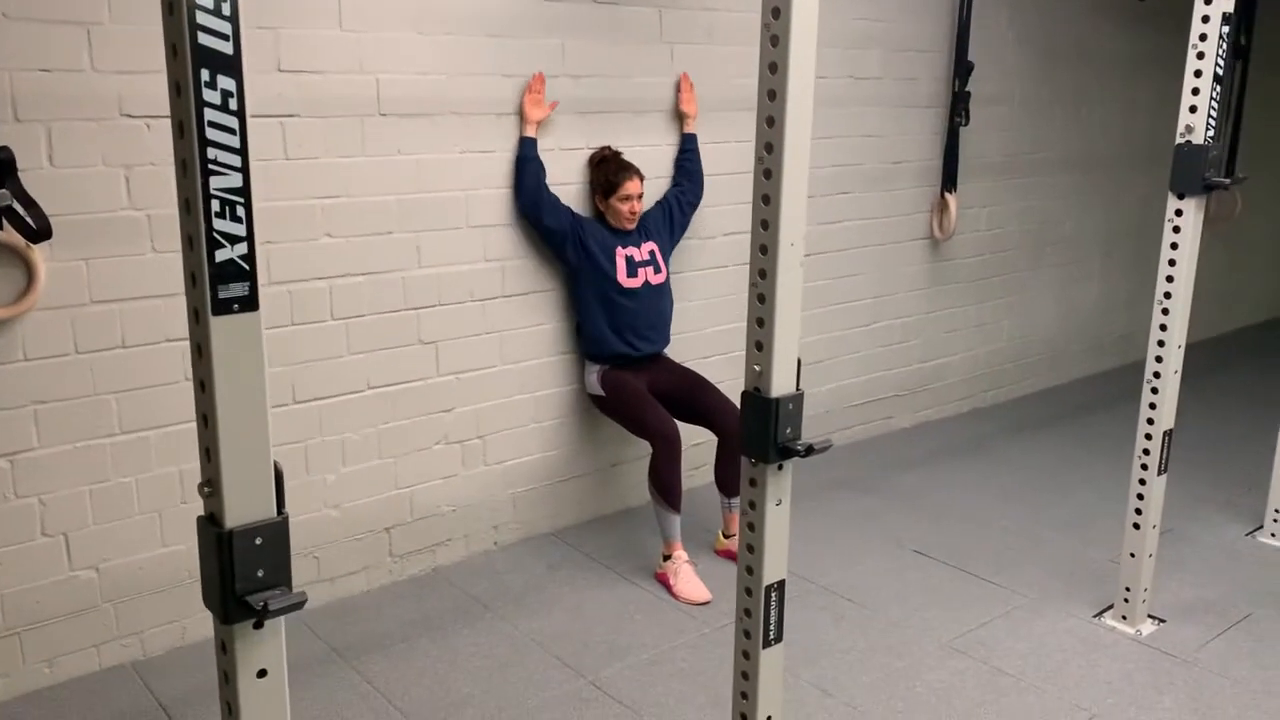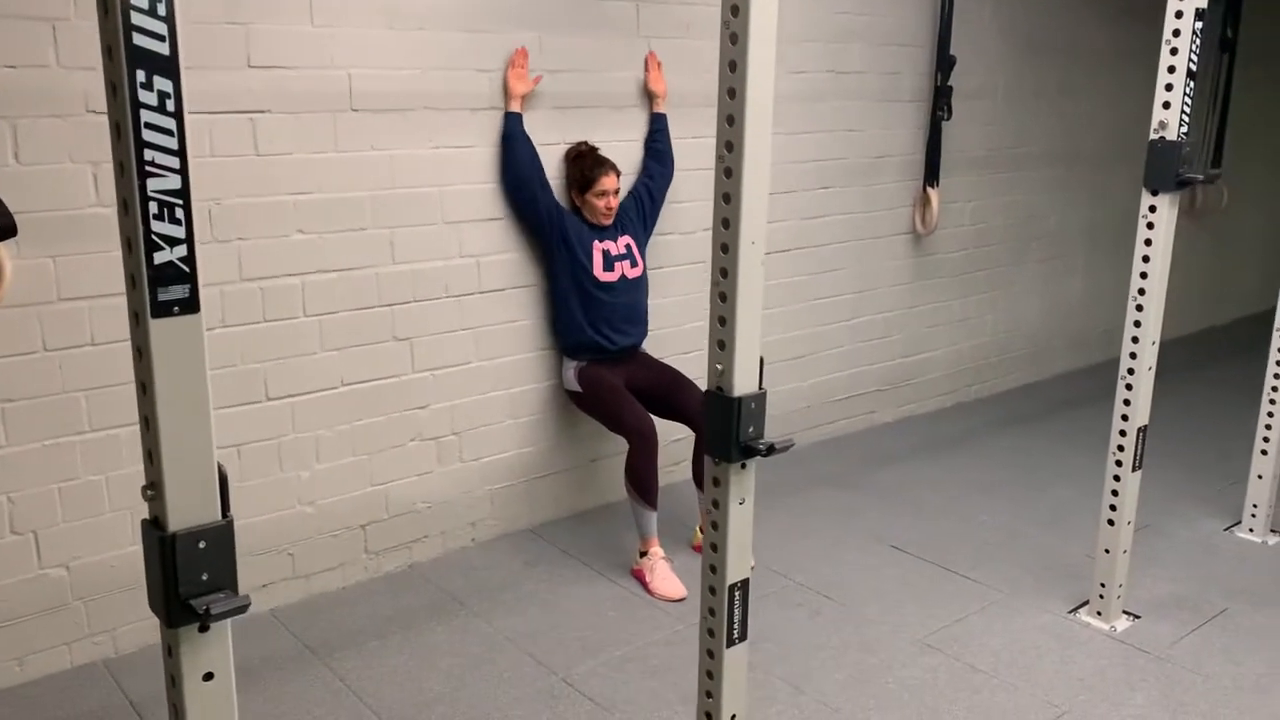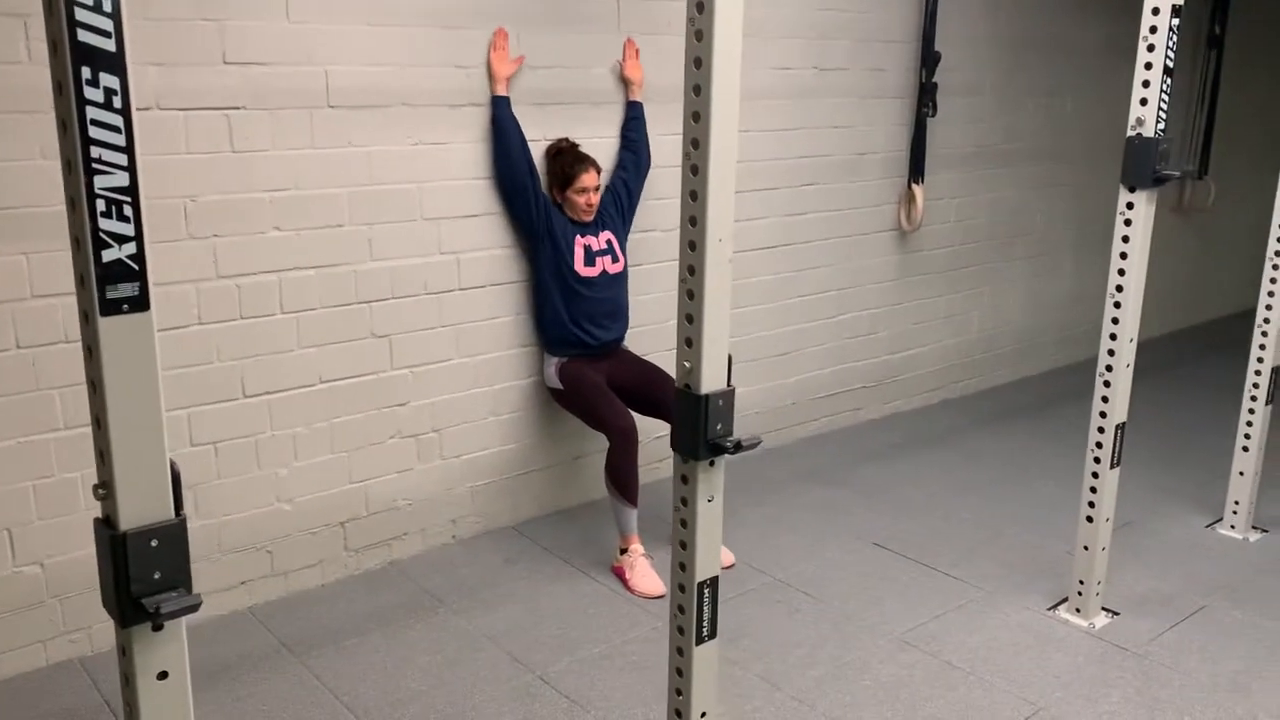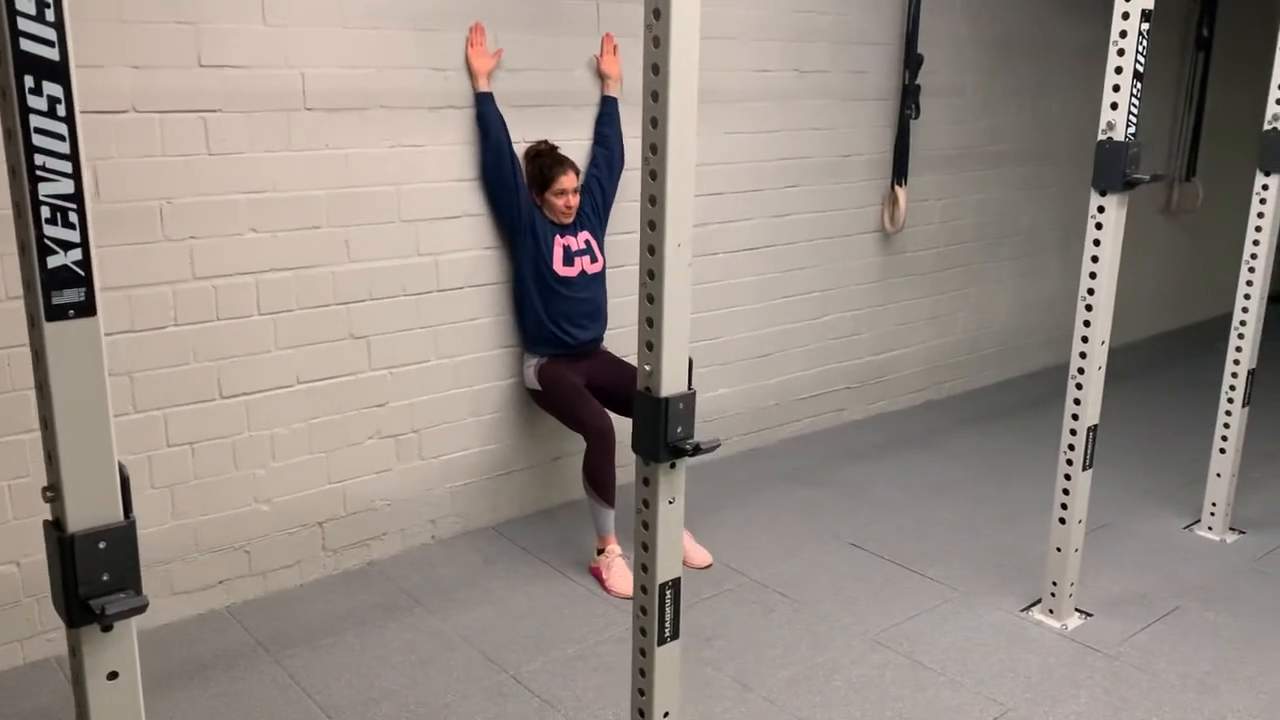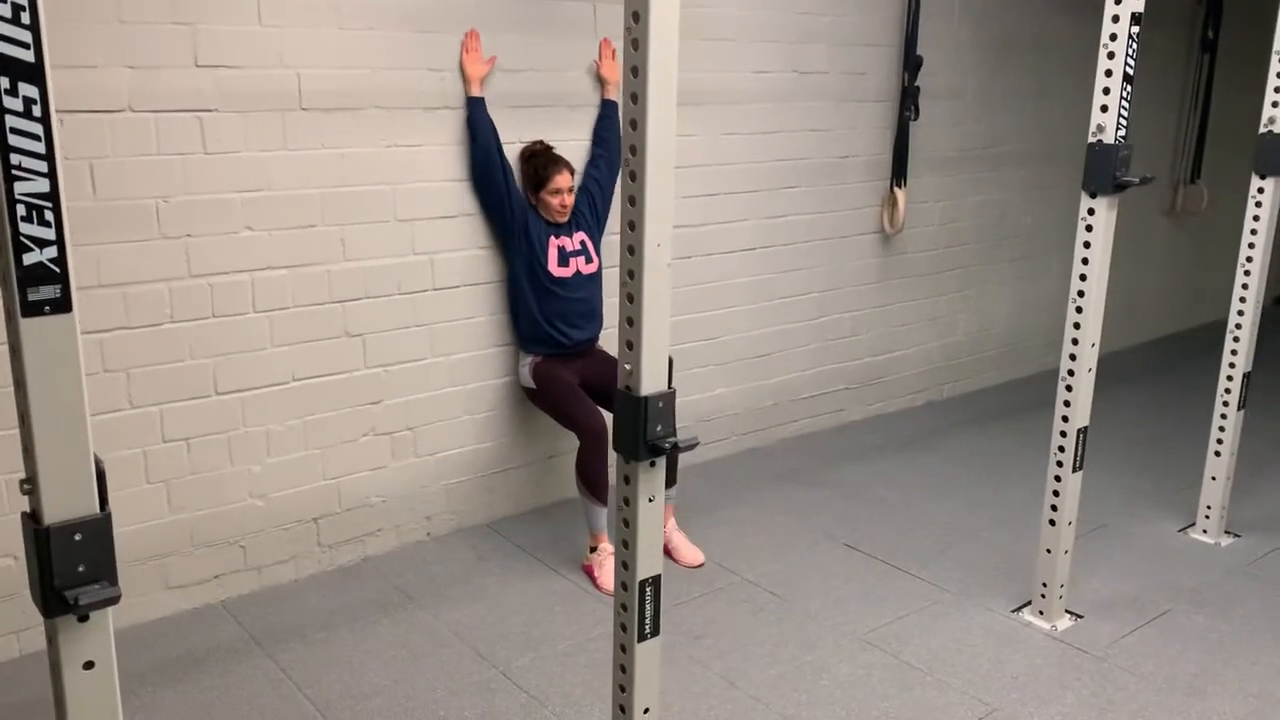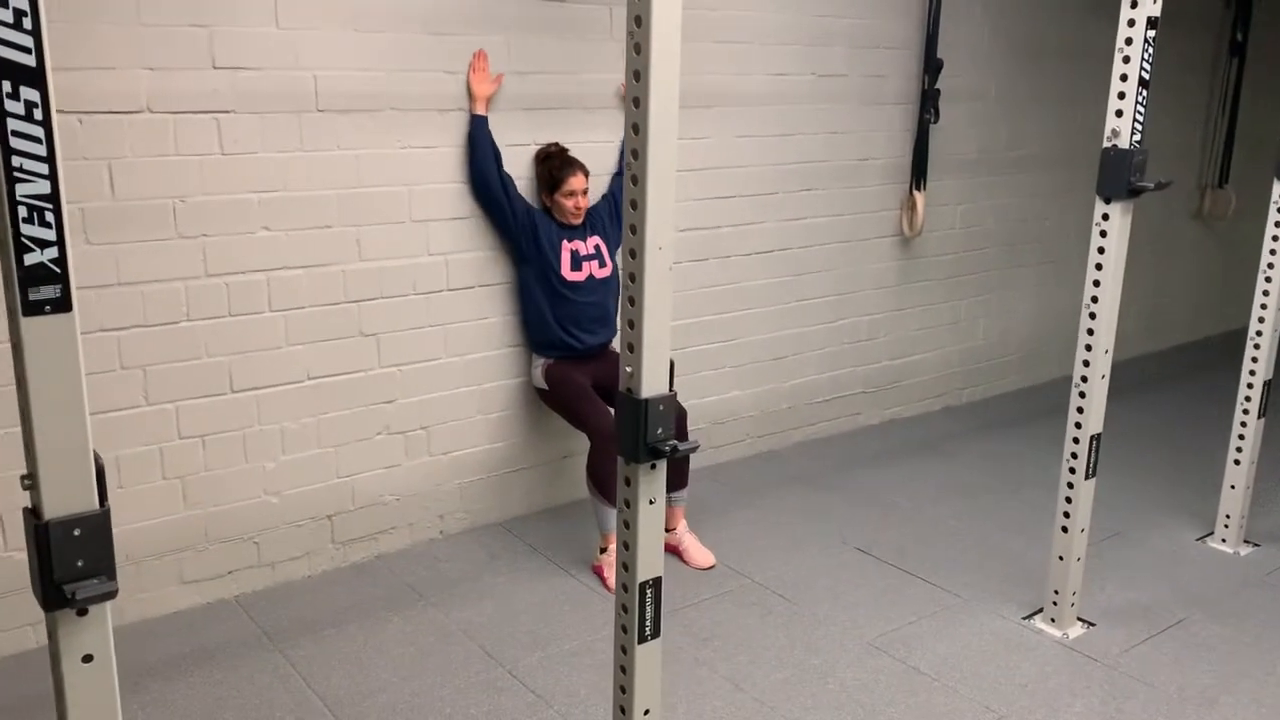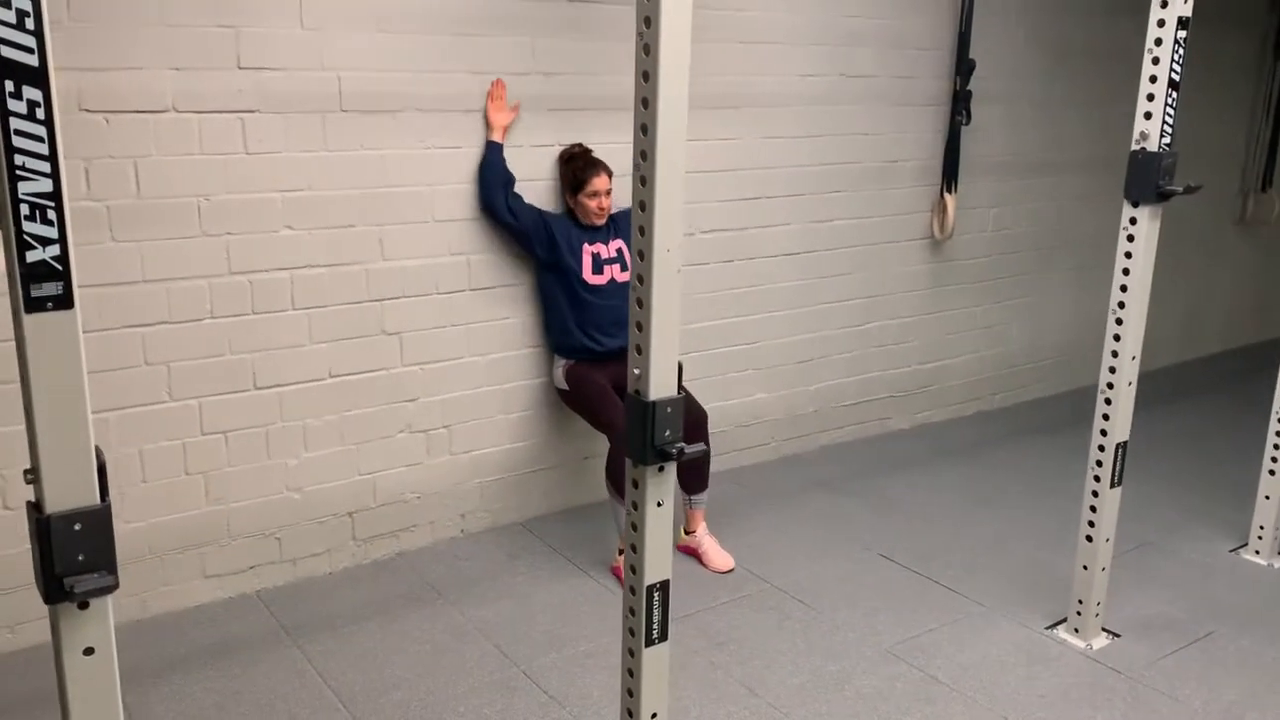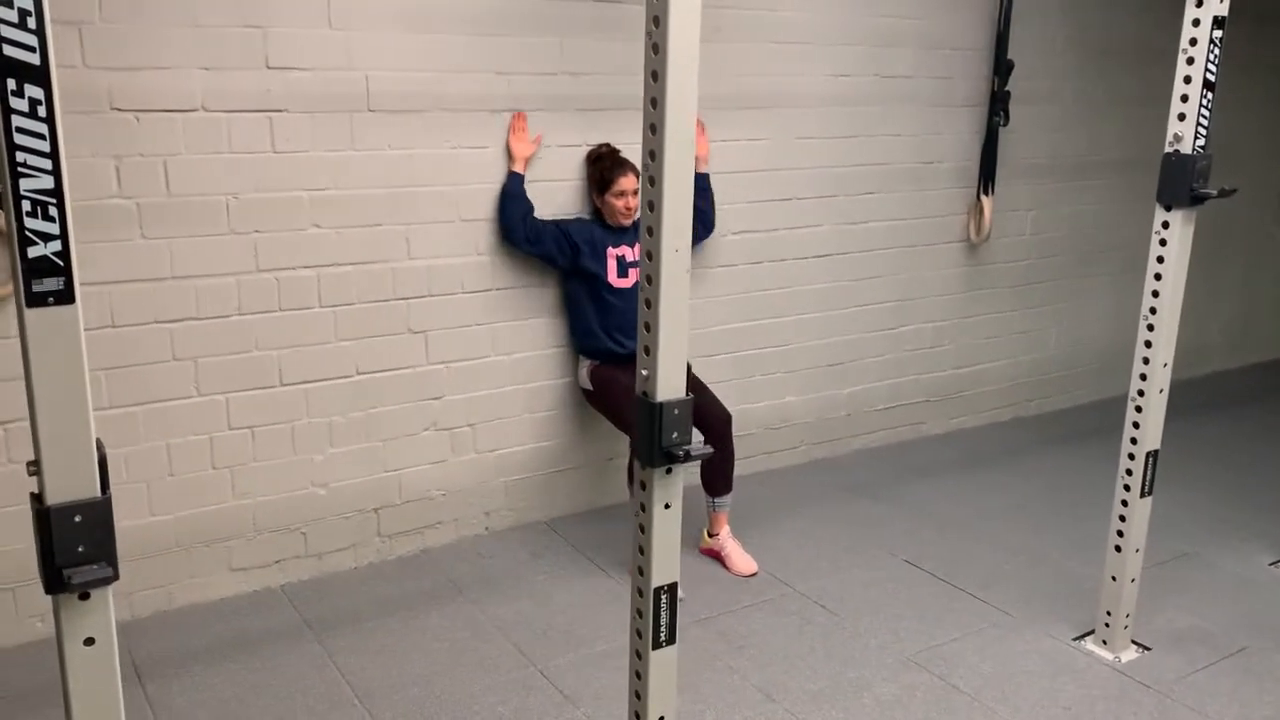
dt=0.4s
person 1, frame 1
left shoulder: (657, 226)
right shoulder: (583, 238)
left elbow: (689, 187)
right elbow: (533, 201)
left wrist: (688, 124)
right wrist: (530, 129)
left hip: (659, 364)
right hip: (610, 373)
left knee: (732, 421)
right knee: (665, 435)
left ankle: (732, 534)
right ankle: (673, 559)
person 1, frame 2
left shoulder: (632, 219)
right shoulder: (561, 230)
left elbow: (659, 168)
right elbow: (522, 179)
left wrist: (657, 103)
right wrist: (515, 104)
left hip: (636, 359)
right hip: (587, 368)
left knee: (708, 416)
right knee: (641, 432)
left ankle: (709, 530)
right ankle: (649, 555)
person 1, frame 3
left shoulder: (612, 213)
right shoulder: (545, 225)
left elbow: (636, 157)
right elbow: (513, 163)
left wrist: (634, 90)
right wrist: (501, 87)
left hip: (617, 356)
right hip: (570, 365)
right knee: (622, 429)
right ankle: (630, 553)
person 1, frame 4
left shoulder: (590, 213)
right shoulder: (526, 225)
left elbow: (609, 153)
right elbow: (499, 157)
left wrist: (610, 84)
right wrist: (482, 83)
left hip: (596, 356)
right hip: (549, 365)
right knee: (599, 430)
right ankle: (607, 553)
person 1, frame 5
left shoulder: (587, 215)
right shoulder: (521, 226)
left elbow: (608, 156)
right elbow: (489, 162)
left wrist: (610, 88)
right wrist: (475, 88)
left hip: (591, 355)
right hip: (544, 364)
right knee: (593, 428)
left ankle: (666, 527)
right ankle: (600, 551)
person 1, frame 6
left shoulder: (603, 221)
right shoulder: (531, 231)
left elbow: (630, 172)
right elbow: (489, 180)
right wrist: (479, 107)
left hip: (604, 357)
right hip: (557, 366)
left knee: (673, 415)
right knee: (604, 430)
left ankle: (677, 529)
right ankle: (610, 551)
person 1, frame 7
left shoulder: (625, 227)
right shoulder: (553, 234)
right elbow: (498, 203)
right wrist: (496, 134)
left hip: (628, 360)
right hip: (578, 367)
left knee: (694, 418)
right knee: (624, 432)
left ankle: (695, 532)
right ankle: (628, 552)
person 1, frame 8
right shoulder: (579, 238)
left elbow: (702, 222)
right elbow: (518, 231)
left wrist: (701, 163)
right wrist: (518, 164)
right hip: (604, 367)
left knee: (718, 420)
left ankle: (719, 534)
